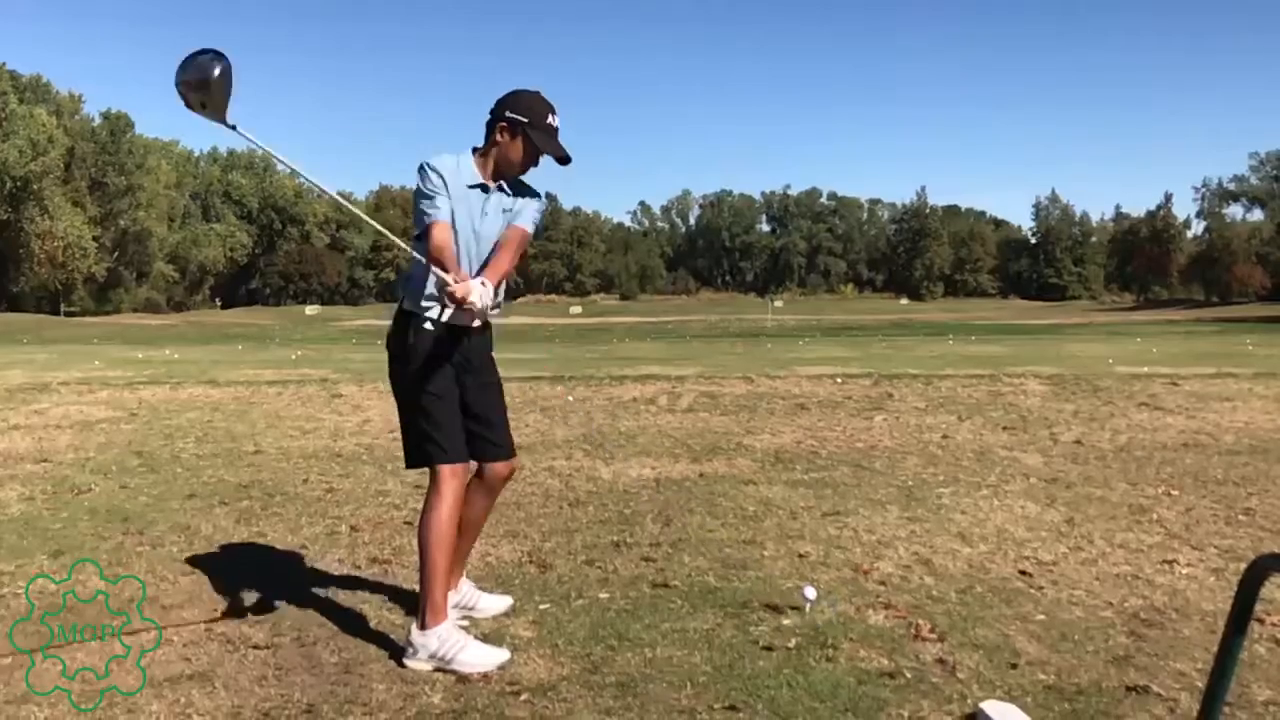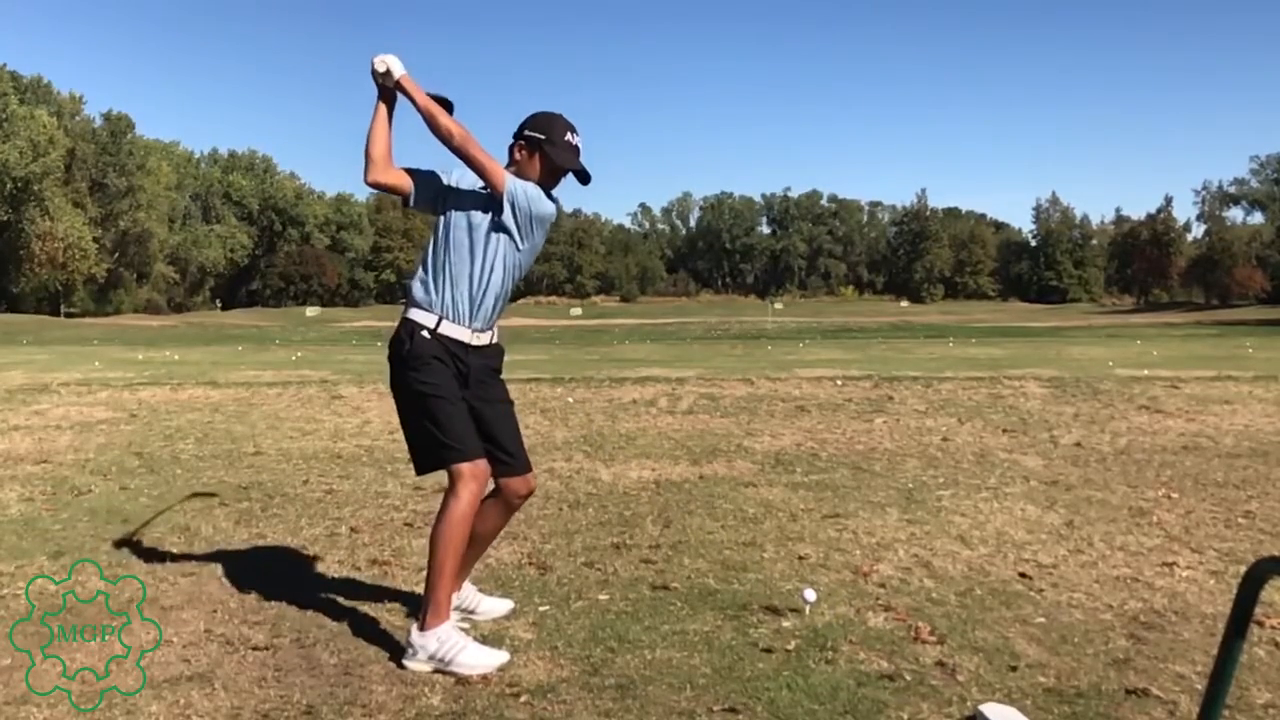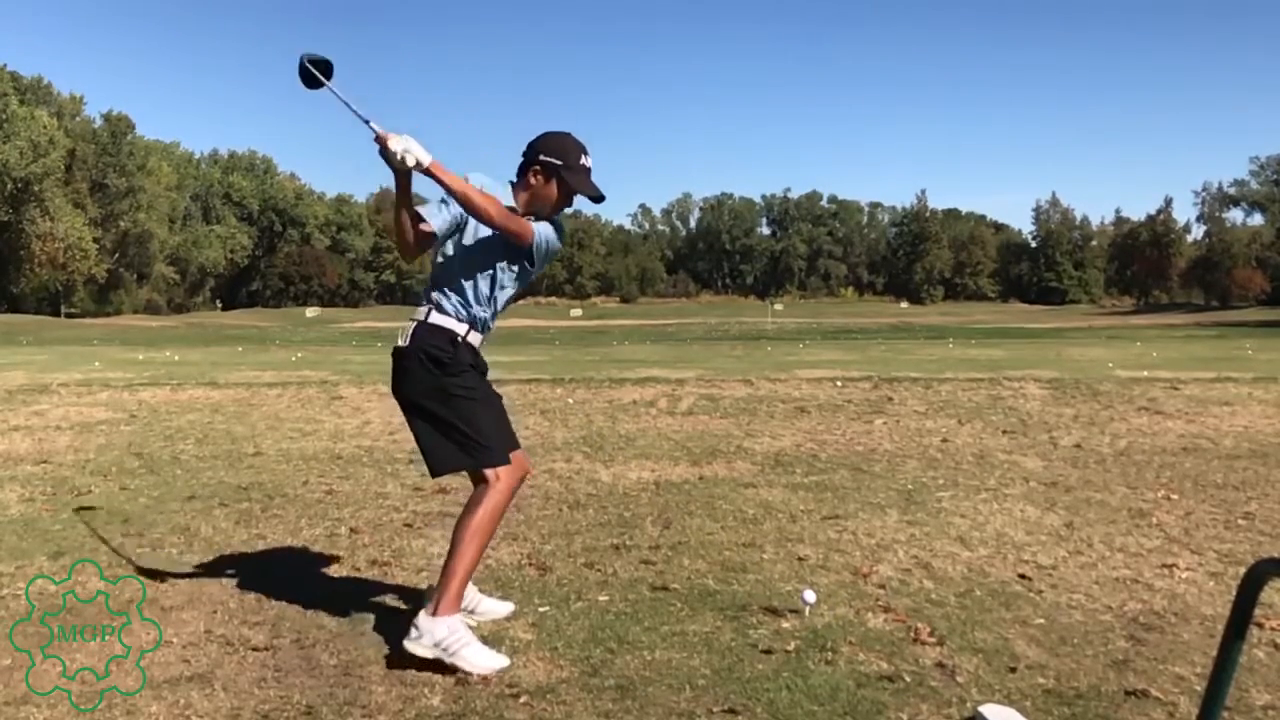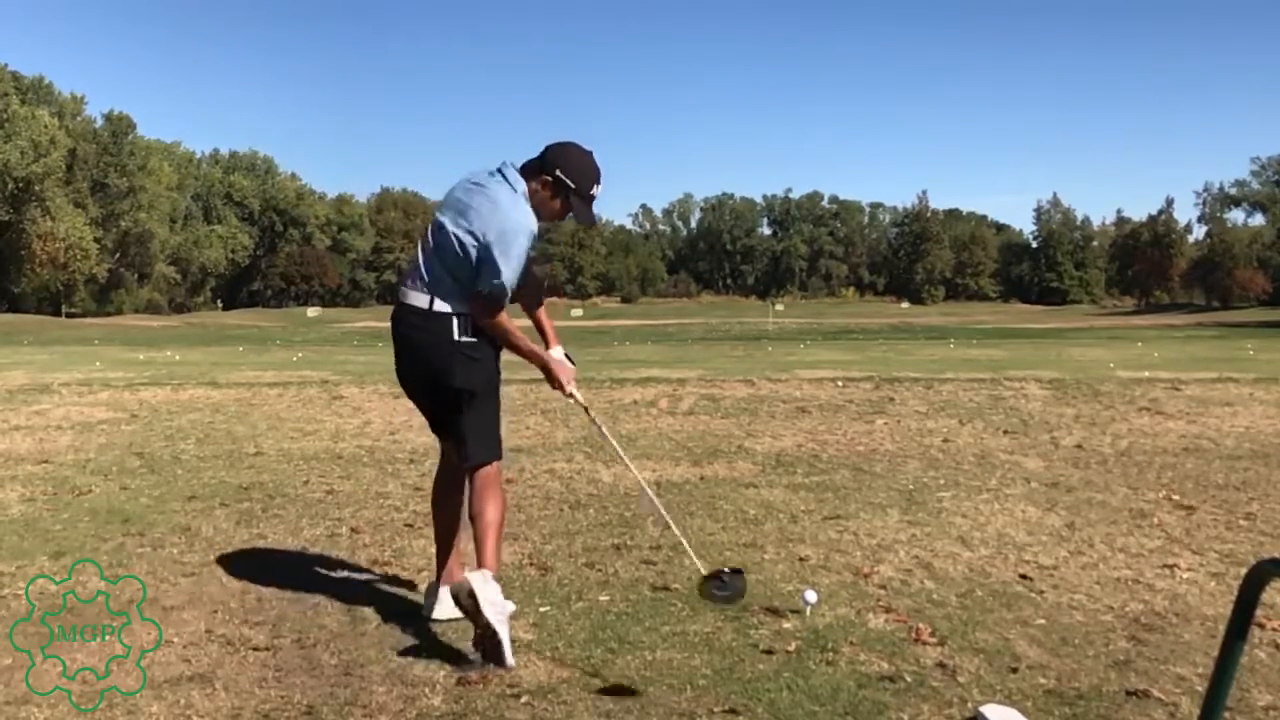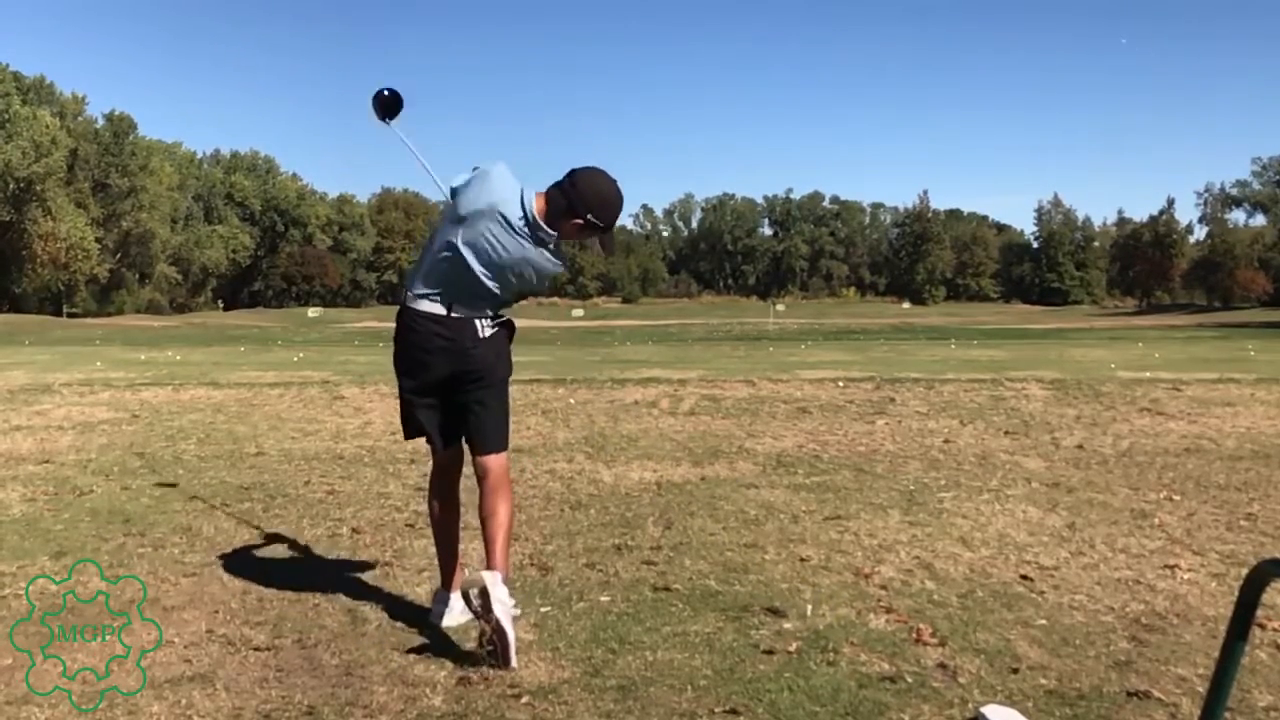
dt=1s
person 1, frame 1
left shoulder: (528, 197)
right shoulder: (440, 172)
left elbow: (512, 240)
right elbow: (440, 239)
left wrist: (486, 284)
right wrist: (455, 284)
left hip: (472, 339)
right hip: (422, 335)
left knee: (499, 465)
right knee: (453, 472)
left ankle: (450, 585)
right ankle: (433, 631)
person 1, frame 2
left shoulder: (540, 209)
right shoulder: (456, 184)
left elbow: (463, 143)
right elbow: (378, 174)
left wrist: (407, 83)
right wrist: (385, 97)
left hip: (479, 355)
right hip: (426, 347)
left knee: (517, 483)
right knee: (470, 475)
left ankle: (454, 587)
right ankle: (432, 631)
person 1, frame 3
left shoulder: (548, 234)
right shoulder: (473, 188)
left elbow: (503, 224)
right elbow: (411, 248)
left wrist: (430, 166)
right wrist: (404, 183)
left hip: (461, 354)
right hip: (433, 348)
left knee: (515, 466)
right knee: (496, 478)
left ankle: (455, 589)
right ankle: (438, 622)
person 1, frame 4
left shoulder: (486, 181)
right shoulder: (518, 224)
left elbow: (519, 281)
right elbow: (489, 313)
left wrist: (552, 342)
right wrist: (545, 362)
left hip: (412, 326)
right hip: (454, 336)
left knee: (454, 455)
right knee: (483, 466)
left ankle: (446, 585)
right ankle: (484, 581)
person 1, frame 5
left shoulder: (493, 180)
right shoulder: (547, 263)
left elbow: (457, 204)
left hip: (418, 330)
right hip: (477, 341)
left knee: (445, 464)
right knee: (492, 467)
left ankle: (450, 593)
right ankle: (494, 582)
